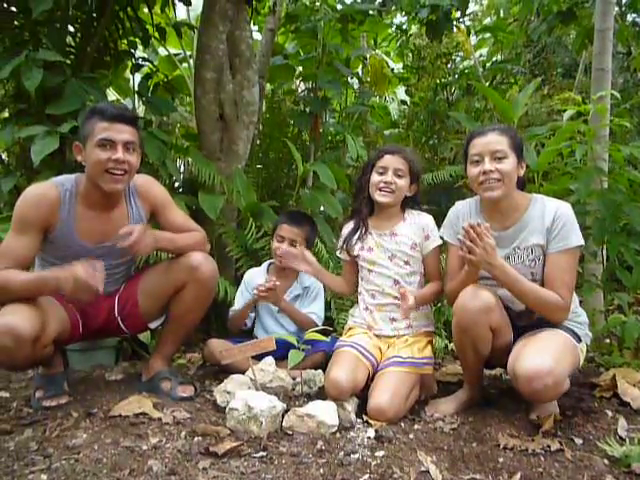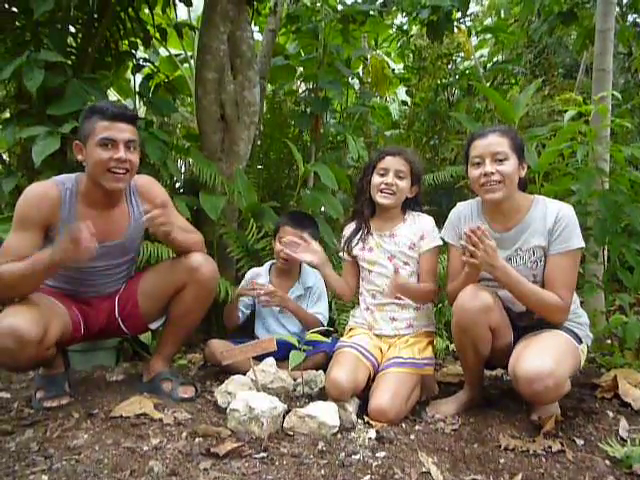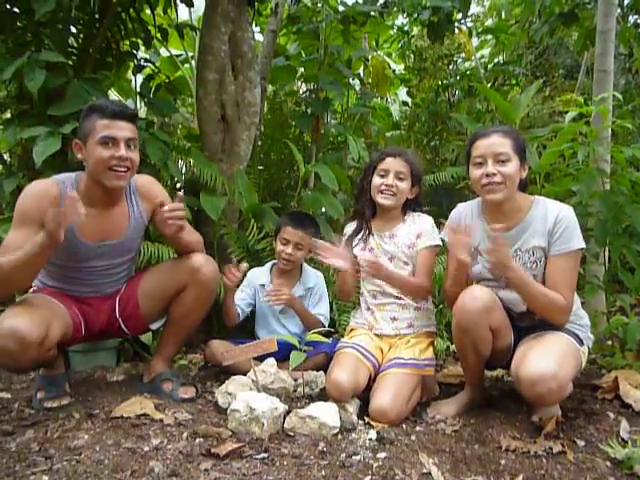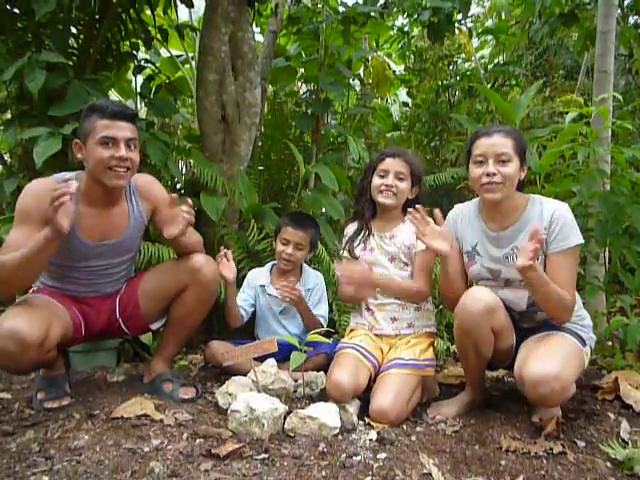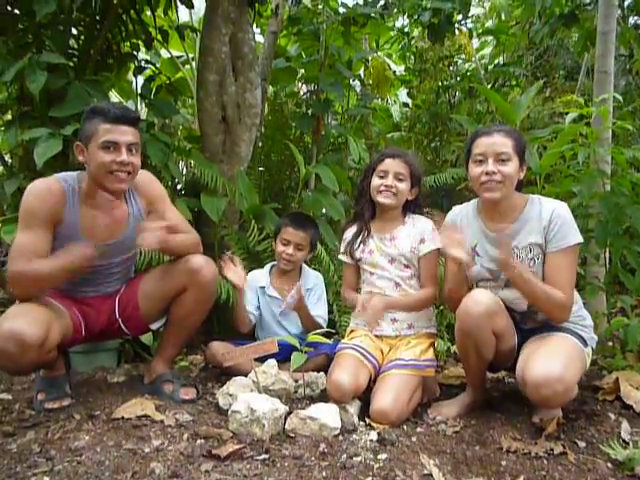
dt=0.1s
person 1, frame 1
left shoulder: (145, 190)
right shoulder: (43, 198)
left elbow: (201, 241)
left wrist: (157, 239)
right wrist: (59, 279)
left hip: (122, 301)
right hip: (60, 304)
left knee: (202, 267)
left ankle: (157, 367)
right ankle: (52, 364)
person 1, frame 2
left shoulder: (146, 189)
right shoulder: (44, 197)
left elbow: (199, 246)
left wrist: (171, 234)
right wrist: (56, 256)
left hip: (123, 300)
right hip: (59, 303)
left knee: (202, 268)
left ankle: (158, 367)
right ankle: (53, 365)
person 1, frame 3
left shoulder: (146, 189)
right shoulder: (44, 194)
left elbow: (198, 247)
left wrist: (178, 233)
right wrist: (47, 240)
left hip: (123, 301)
right hip: (60, 304)
left knee: (203, 269)
left ankle: (158, 368)
right ankle: (53, 365)
person 1, frame 4
left shoulder: (144, 187)
right shoulder: (43, 193)
left elbow: (198, 246)
left wrist: (178, 235)
right wrist: (51, 235)
left hip: (123, 301)
right hip: (61, 304)
left knee: (204, 269)
left ankle: (159, 368)
right ankle: (54, 366)
person 1, frame 5
left shoulder: (144, 186)
right shoulder: (47, 194)
left elbow: (194, 245)
left wrist: (163, 240)
right wrist: (91, 250)
left hip: (123, 301)
right hip: (61, 304)
left knee: (203, 270)
left ankle: (159, 369)
right ankle: (54, 366)
person 2, frame 1
left shoulder: (556, 214)
right shoulder: (460, 214)
left elbow: (559, 309)
right elbow: (453, 299)
left wrist: (496, 265)
right wrist: (474, 267)
left hip: (553, 326)
right hip: (492, 329)
left knee: (534, 376)
right knee: (473, 299)
left ankle: (546, 391)
right ankle: (471, 389)
person 2, frame 2
left shoulder: (557, 216)
right shoulder: (461, 216)
left elbow: (559, 311)
right elbow: (454, 301)
left wrist: (499, 269)
right wrist: (469, 266)
left hip: (554, 327)
right hip: (493, 330)
left knee: (535, 377)
right knee: (472, 299)
left ankle: (546, 392)
right ankle: (472, 390)
person 2, frame 3
left shoulder: (557, 217)
right shoulder: (462, 216)
left elbow: (561, 312)
right elbow: (453, 302)
left wrist: (508, 268)
right wrist: (461, 264)
left hip: (556, 328)
right hip: (494, 331)
left knee: (537, 380)
right knee: (473, 300)
left ankle: (549, 393)
right ankle: (472, 391)
person 2, frame 4
left shoulder: (554, 215)
right shoulder: (459, 218)
left elbow: (563, 310)
right elbow: (452, 303)
left wrist: (530, 271)
right wrist: (446, 255)
left hip: (555, 328)
right hip: (493, 330)
left knee: (542, 381)
right knee: (475, 302)
left ankle: (548, 395)
right ankle: (473, 392)
person 2, frame 5
left shoulder: (553, 215)
right shoulder: (459, 217)
left elbow: (561, 310)
right elbow: (455, 304)
left wrist: (513, 268)
right wrist: (457, 265)
left hip: (558, 328)
right hip: (496, 333)
left knee: (545, 383)
right knee: (477, 305)
left ankle: (549, 396)
right ankle: (474, 392)
person 3, frame 1
left shoulder: (422, 224)
right shoulder: (354, 230)
left elbow: (437, 283)
left wrist: (416, 298)
right wrist: (315, 269)
left hip: (410, 331)
right hip: (364, 326)
left knee: (381, 409)
right knee: (337, 387)
left ankle: (416, 379)
right ankle: (378, 375)
person 3, frame 2
left shoulder: (423, 226)
right shoulder: (354, 230)
left elbow: (429, 290)
right elbow: (348, 290)
left wrist: (405, 287)
right wrist: (320, 262)
left hip: (411, 331)
right hip: (363, 327)
left knee: (382, 410)
right knee: (338, 388)
left ankle: (417, 378)
right ankle: (375, 374)
person 3, frame 3
left shoulder: (422, 226)
right shoulder: (355, 230)
left elbow: (423, 289)
right elbow: (348, 293)
left wrist: (384, 273)
right wrist: (344, 269)
left hip: (413, 332)
right hip: (366, 327)
left knee: (384, 411)
right knee: (338, 388)
left ankle: (417, 380)
right ankle: (381, 375)
person 3, frame 4
right shoulder: (355, 231)
left elbow: (422, 290)
right elbow: (346, 293)
left wrist: (373, 279)
right wrist: (358, 285)
left hip: (412, 333)
right hip: (367, 328)
left knee: (384, 411)
right knee: (340, 387)
left ankle: (420, 381)
right ankle: (382, 376)
person 3, frame 5
left shoulder: (422, 228)
right shoulder: (355, 233)
left elbow: (431, 292)
right elbow: (348, 291)
left wrist: (387, 302)
right wrist: (360, 300)
left hip: (412, 334)
right hip: (366, 330)
left knee: (384, 412)
right knee: (340, 388)
left ankle: (420, 382)
right ankle: (379, 377)
person 4, frame 1
left shoulder: (311, 279)
right shoulder: (253, 277)
left elbow: (312, 328)
right elbow: (234, 326)
left wrist: (281, 303)
right wrist: (254, 301)
left hip: (299, 349)
left knee: (329, 346)
right knee: (212, 347)
person 4, frame 2
left shoulder: (314, 279)
right shoulder: (254, 276)
left elbow: (318, 329)
right elbow: (230, 323)
left wrist: (289, 304)
right wrist: (238, 296)
left knee: (330, 346)
right knee: (213, 348)
person 4, frame 3
left shoulder: (315, 279)
right shoulder: (255, 276)
left elbow: (319, 330)
right elbow: (231, 321)
left wrist: (295, 304)
right wrist: (229, 290)
left knee: (331, 348)
right knee: (214, 348)
person 4, frame 4
left shoulder: (315, 280)
right shoulder: (256, 277)
left elbow: (318, 332)
right elbow: (234, 323)
left wrist: (301, 304)
right wrist: (229, 284)
left hip: (302, 351)
left knee: (330, 348)
right knee: (214, 349)
person 4, frame 5
left shoulder: (314, 281)
right shoulder: (256, 278)
left elbow: (317, 332)
right elbow: (244, 327)
left wrist: (301, 308)
right wrist: (239, 291)
left knee: (331, 349)
right knee: (214, 350)
